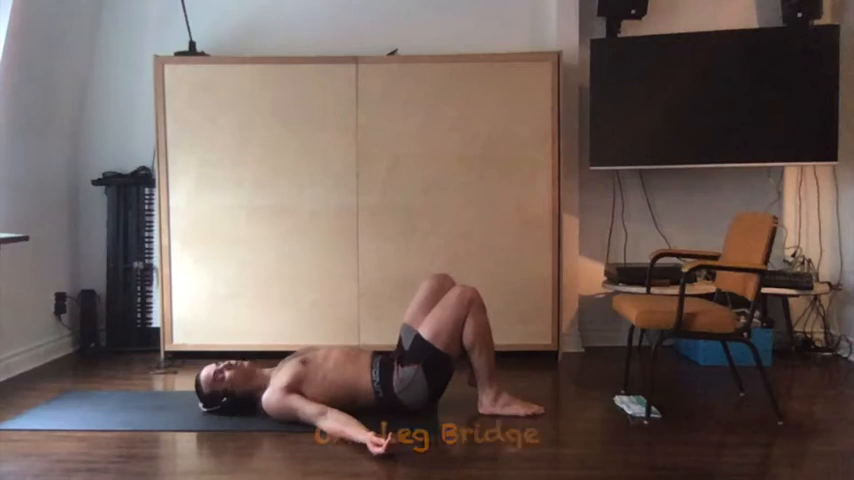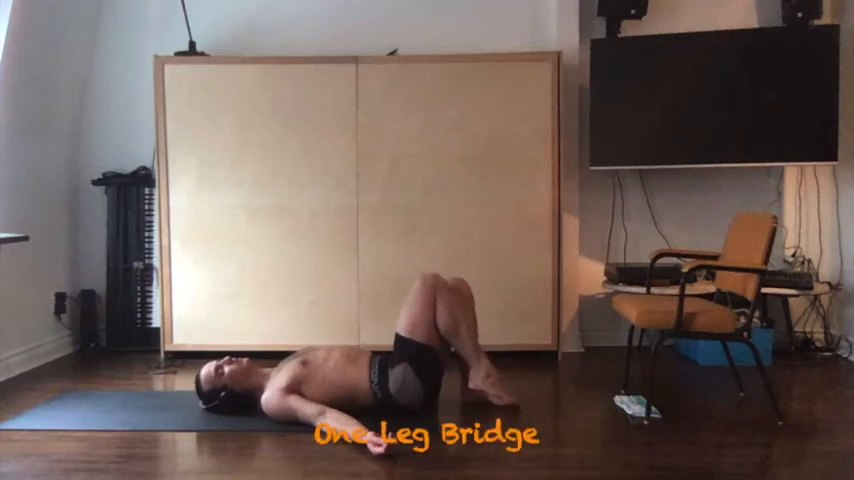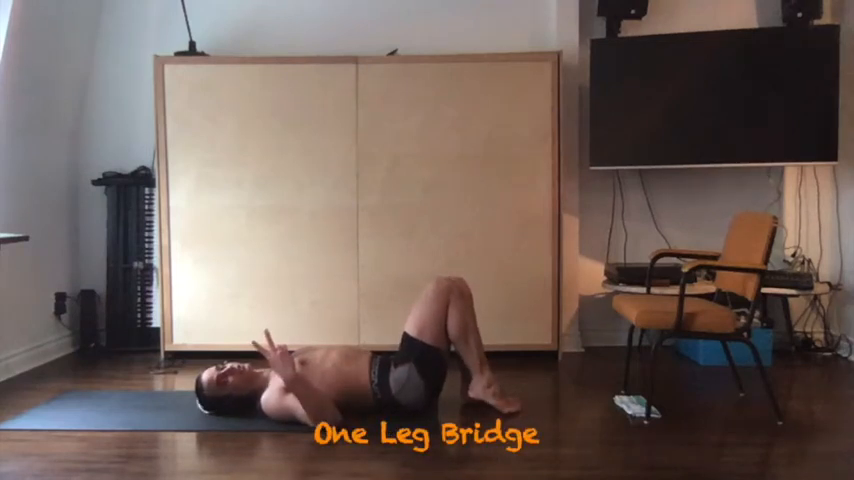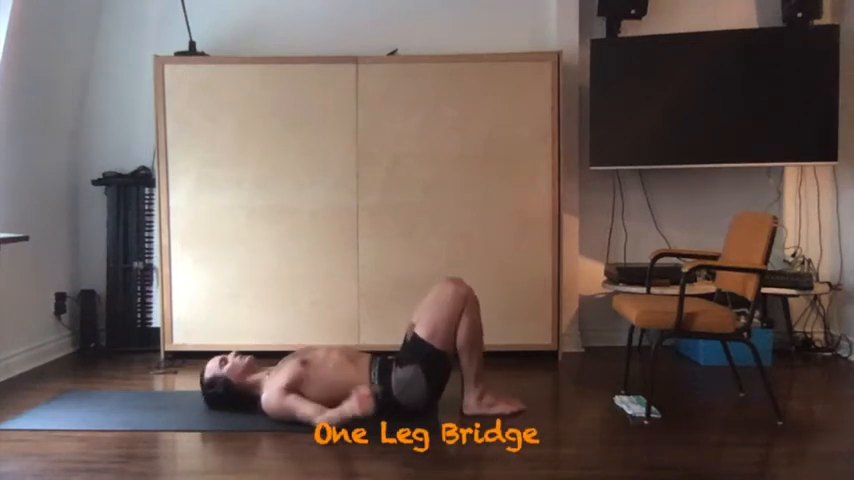
dt=1s
person 1, frame 1
left shoulder: (279, 373)
right shoulder: (273, 399)
right elbow: (322, 415)
right wrist: (367, 437)
left hip: (396, 363)
right hip: (406, 385)
left knee: (440, 283)
right knee: (467, 298)
left ankle: (477, 370)
right ankle: (491, 396)
person 1, frame 2
left shoulder: (281, 373)
right shoulder: (273, 399)
right elbow: (321, 416)
right wrist: (366, 436)
left hip: (391, 368)
right hip: (403, 383)
left knee: (457, 287)
right knee: (430, 283)
left ankle: (474, 387)
right ankle: (481, 372)
person 1, frame 3
left shoulder: (274, 377)
right shoulder: (273, 399)
right elbow: (329, 419)
right wrist: (292, 380)
left hip: (393, 369)
right hip: (405, 384)
left knee: (455, 288)
right knee: (445, 289)
left ankle: (472, 385)
right ankle: (482, 383)
person 1, frame 4
left shoulder: (278, 374)
right shoulder: (272, 398)
right elbow: (322, 418)
right wrist: (349, 408)
left hip: (393, 367)
right hip: (404, 385)
left knee: (452, 286)
right knee: (460, 295)
left ankle: (473, 391)
right ankle: (476, 396)
